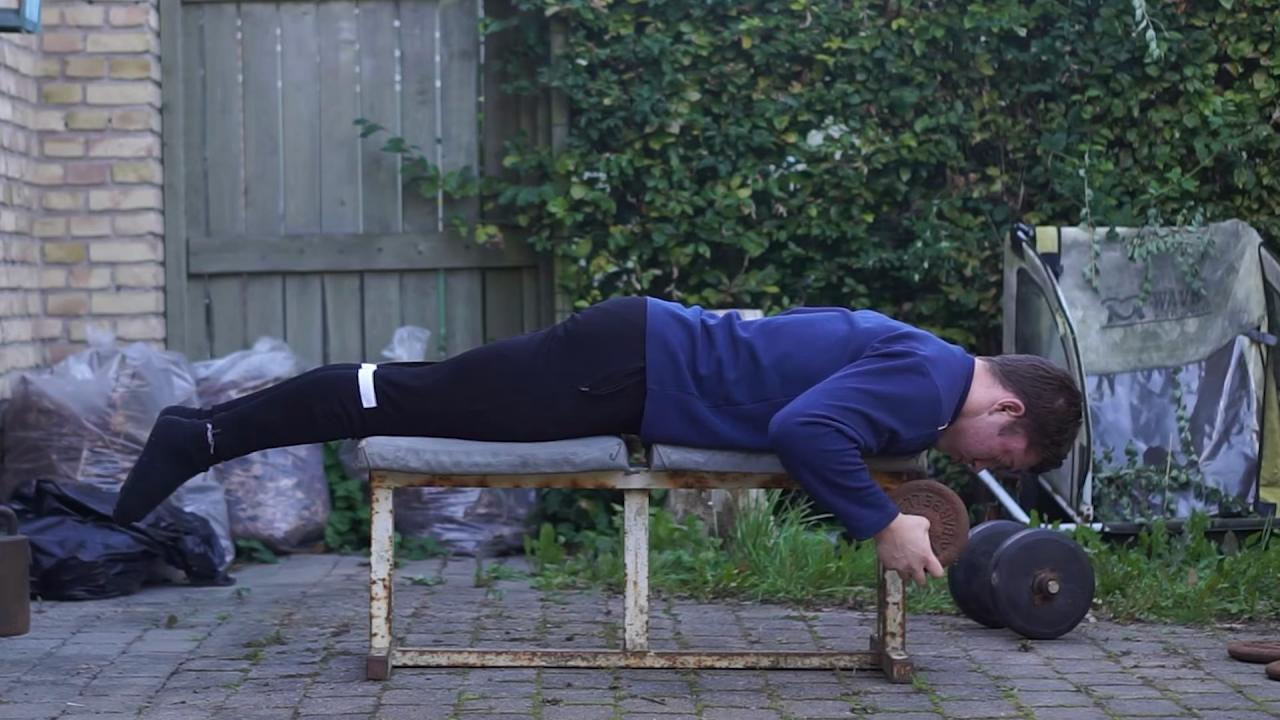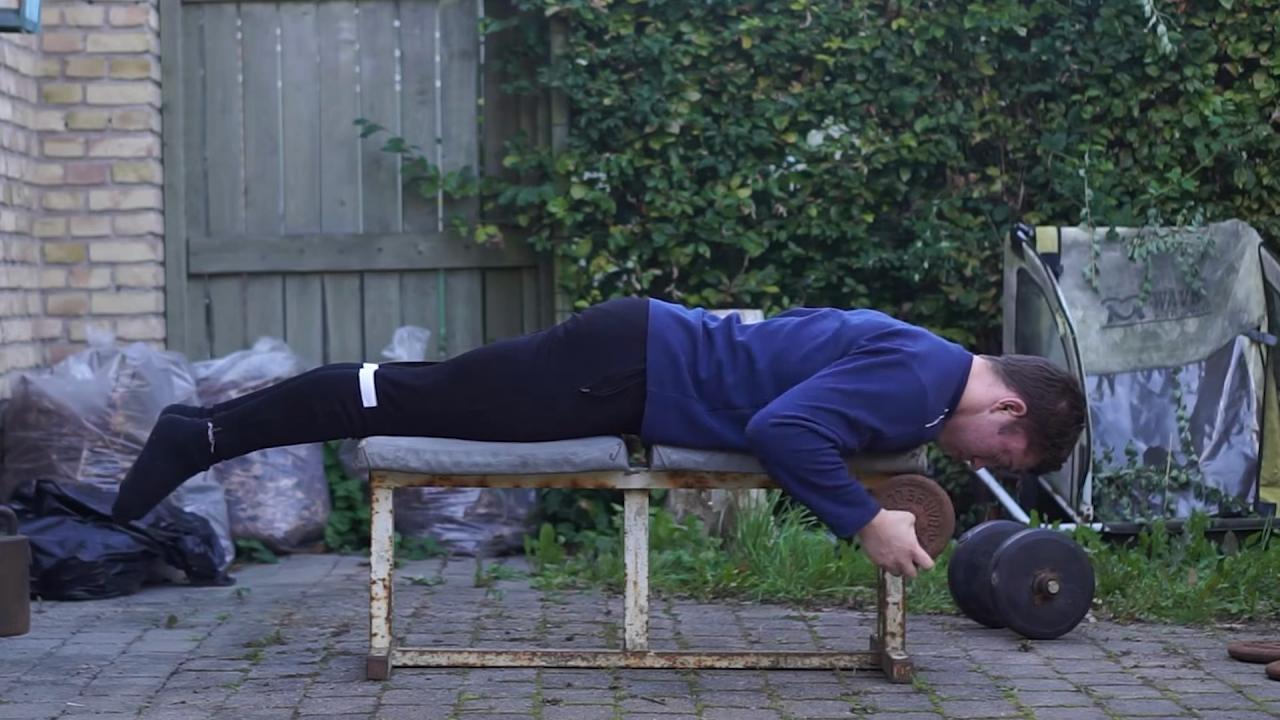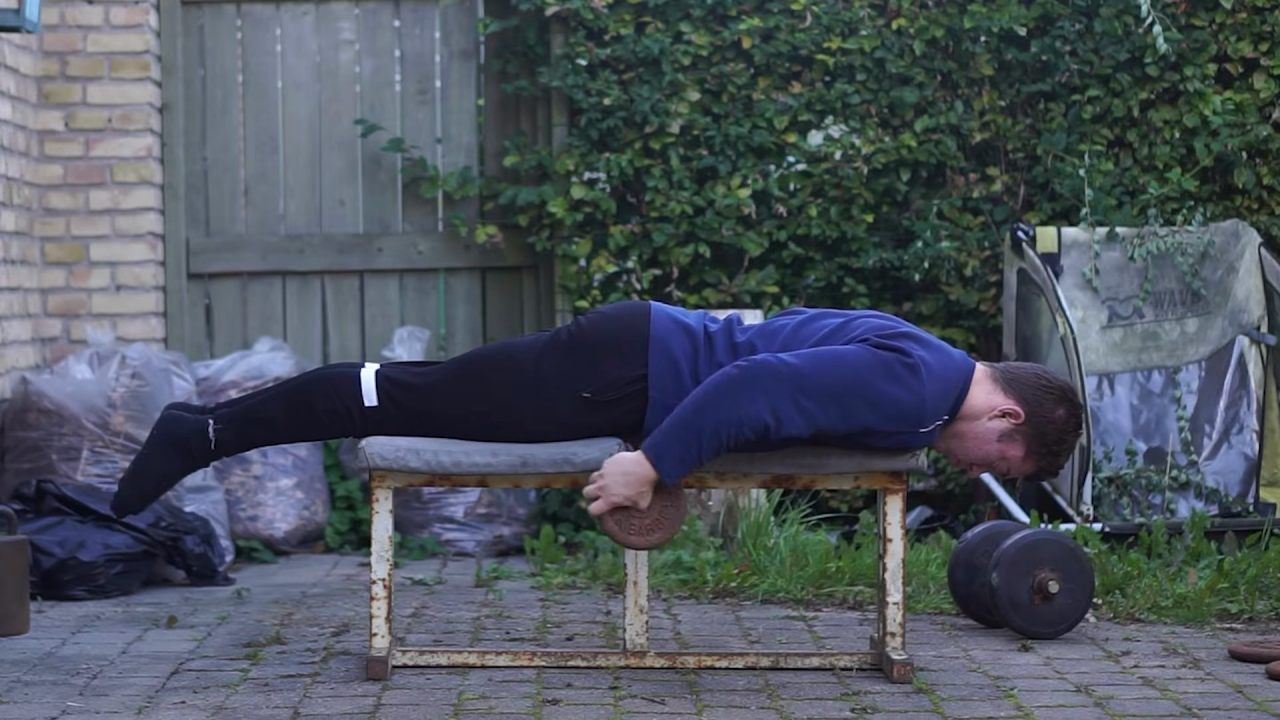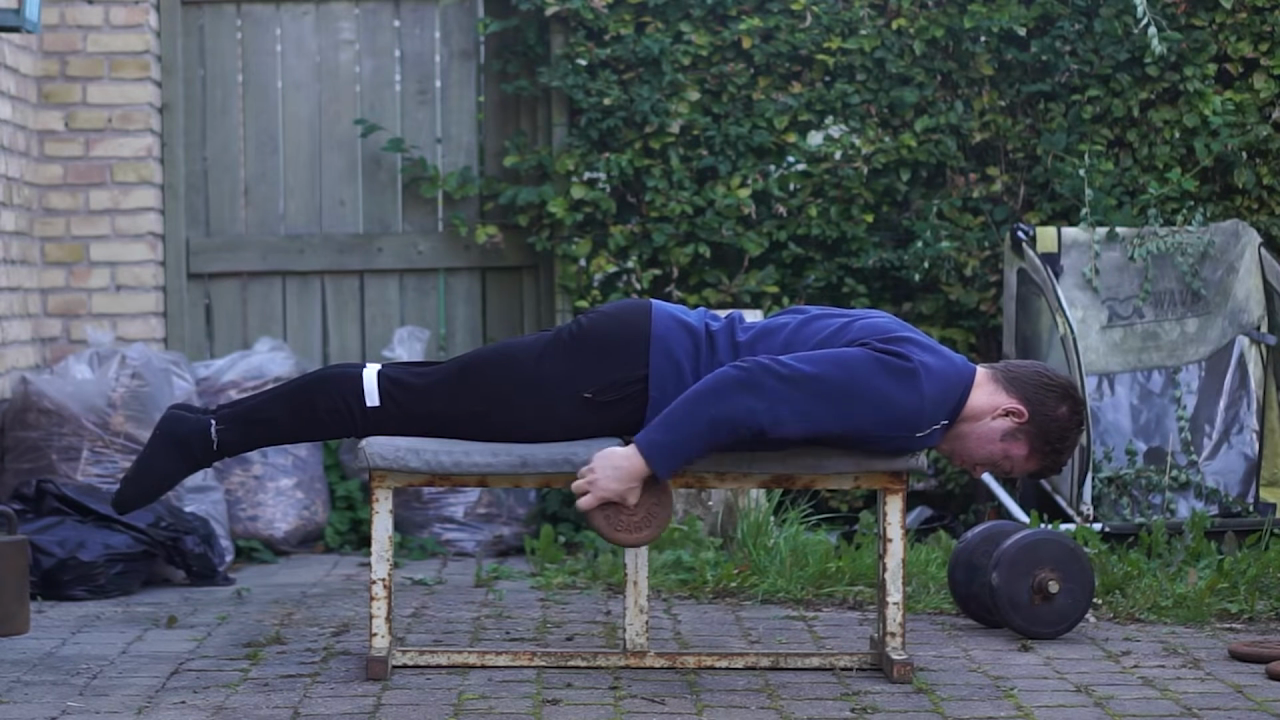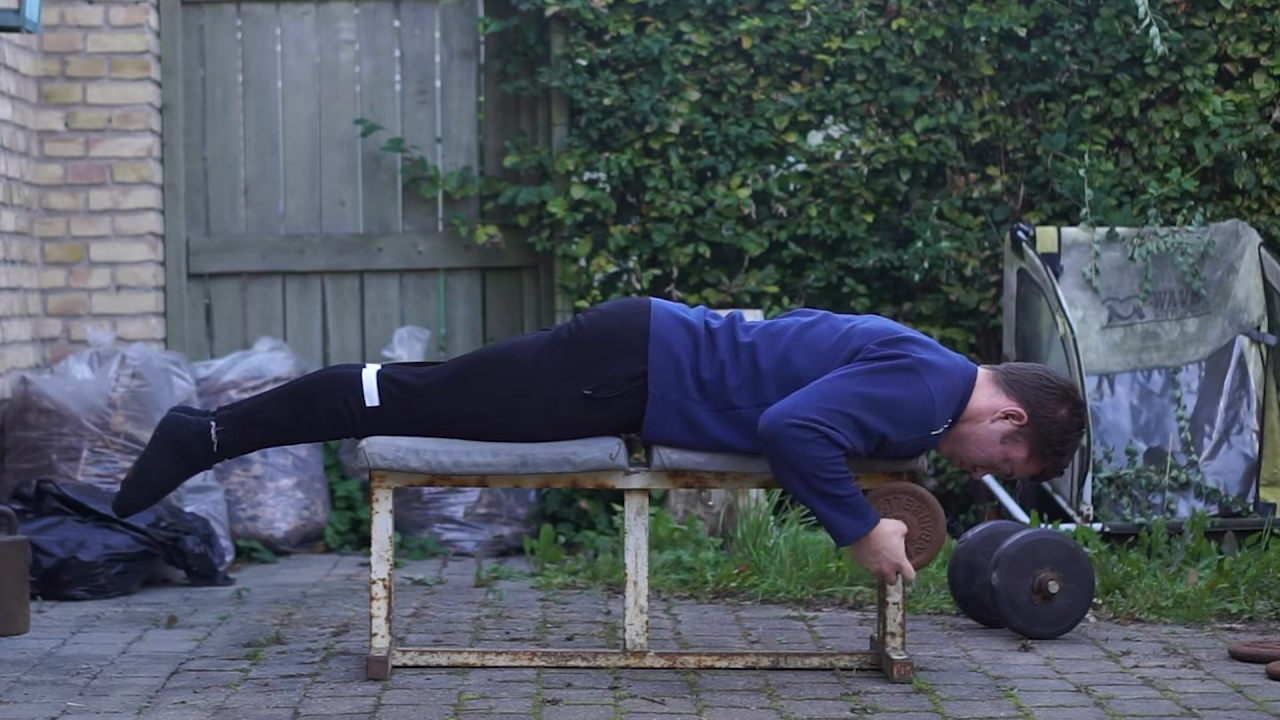
dt=0.7s
person 1, frame 1
left shoulder: (915, 359)
right shoulder: (927, 383)
right elbow: (804, 431)
right wrist: (884, 525)
left hip: (642, 351)
right hip: (627, 366)
left knee: (421, 392)
right knee: (407, 399)
left ankle: (212, 422)
right ankle: (206, 429)
person 1, frame 2
left shoulder: (914, 357)
right shoulder: (917, 381)
right elbow: (782, 430)
left wrist: (865, 500)
right wrist: (867, 522)
left hip: (645, 350)
right hip: (629, 370)
left knee: (422, 396)
right knee: (412, 399)
left ankle: (211, 424)
right ankle: (205, 434)
person 1, frame 3
left shoulder: (916, 364)
right shoulder: (912, 387)
right elbow: (761, 386)
right wrist: (651, 460)
left hip: (645, 354)
right hip: (632, 372)
left knee: (419, 392)
right knee: (408, 402)
left ankle: (211, 424)
right ankle: (205, 427)
person 1, frame 4
left shoulder: (917, 364)
right shoulder: (912, 388)
right elbow: (755, 387)
right wrist: (642, 457)
left hip: (649, 348)
right hip: (632, 372)
left knee: (424, 391)
right knee: (416, 401)
left ankle: (215, 423)
right ankle: (209, 431)
person 1, frame 5
left shoulder: (919, 365)
right shoulder: (924, 391)
right elbow: (790, 430)
right wrist: (861, 530)
left hip: (644, 353)
right hip: (631, 368)
left knee: (426, 395)
right knee: (414, 400)
left ankle: (210, 429)
right ankle: (208, 434)
